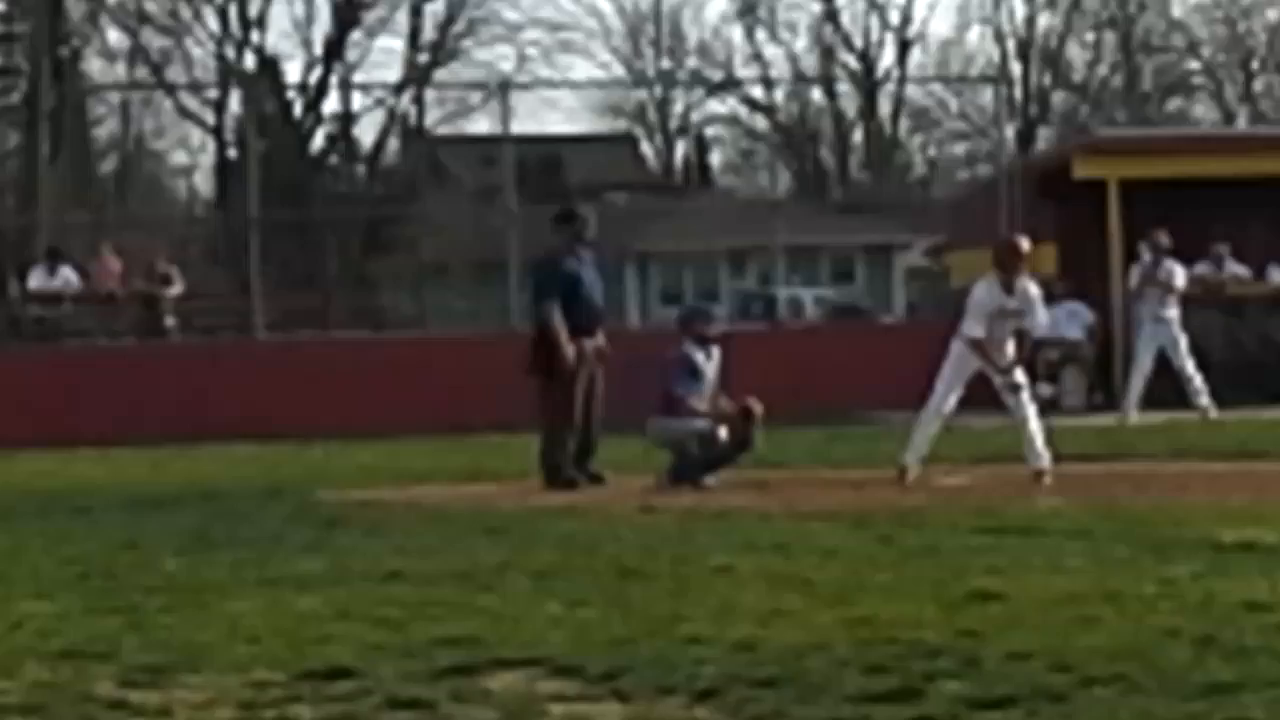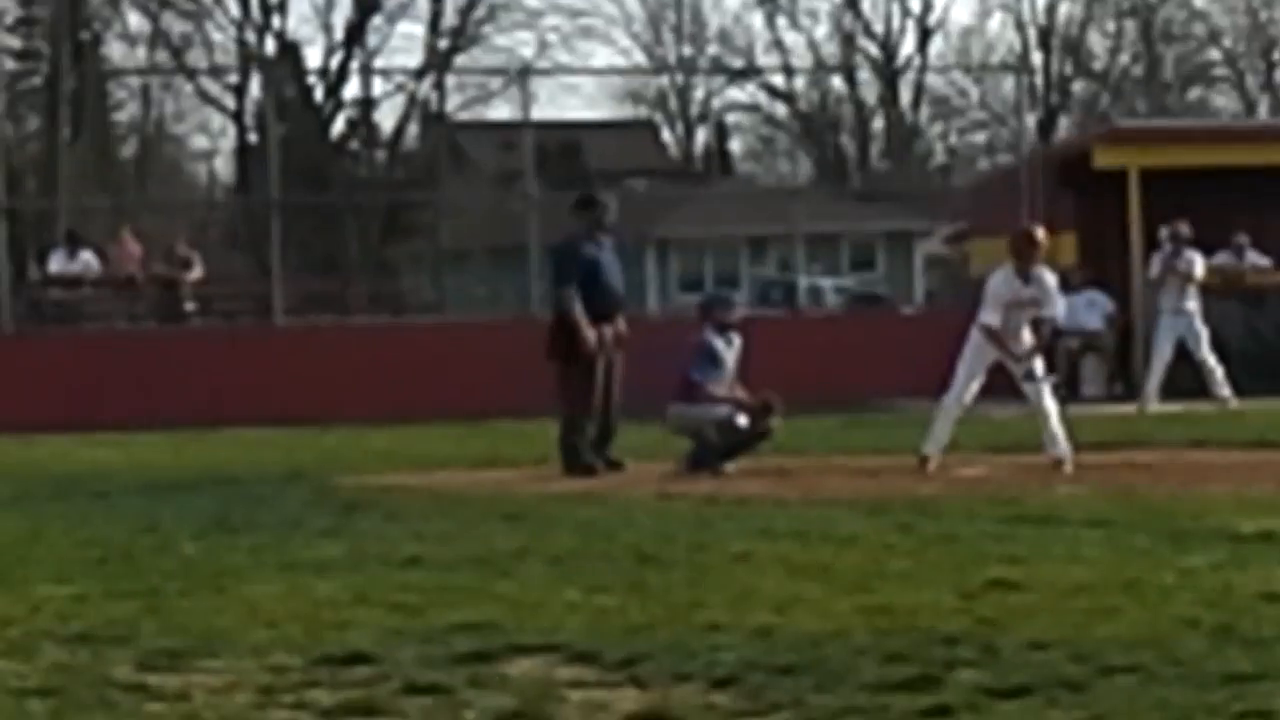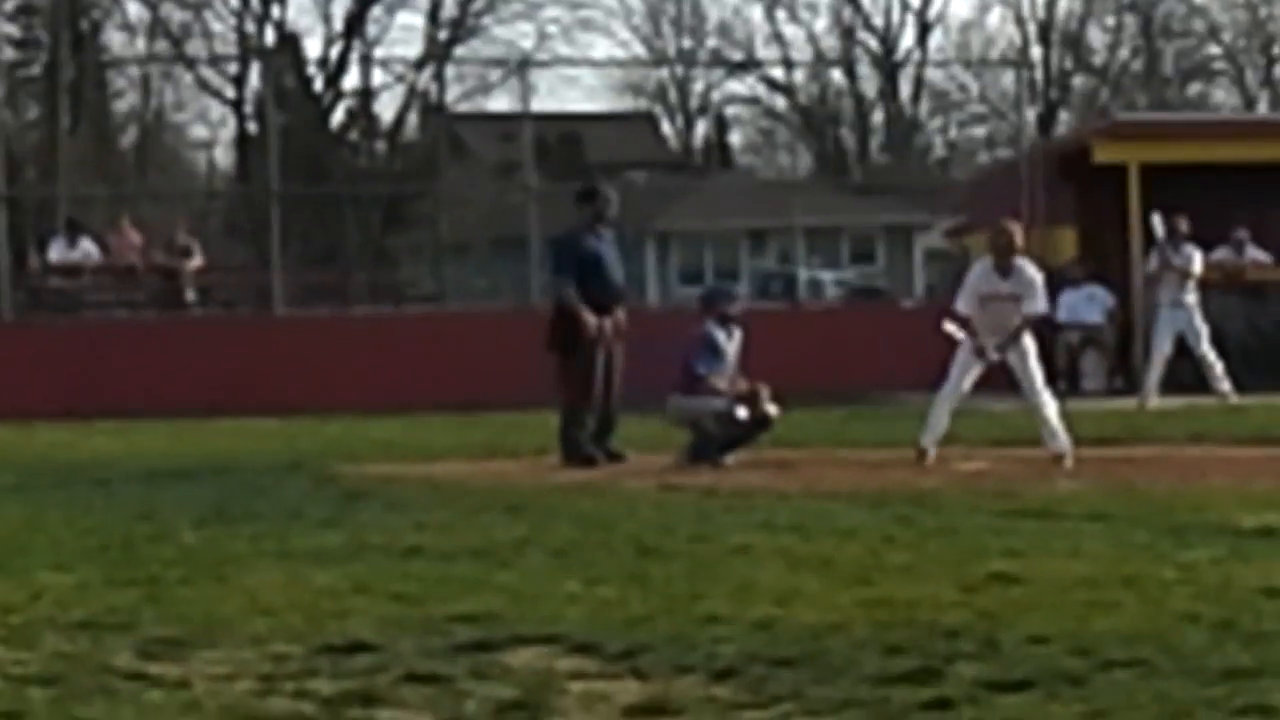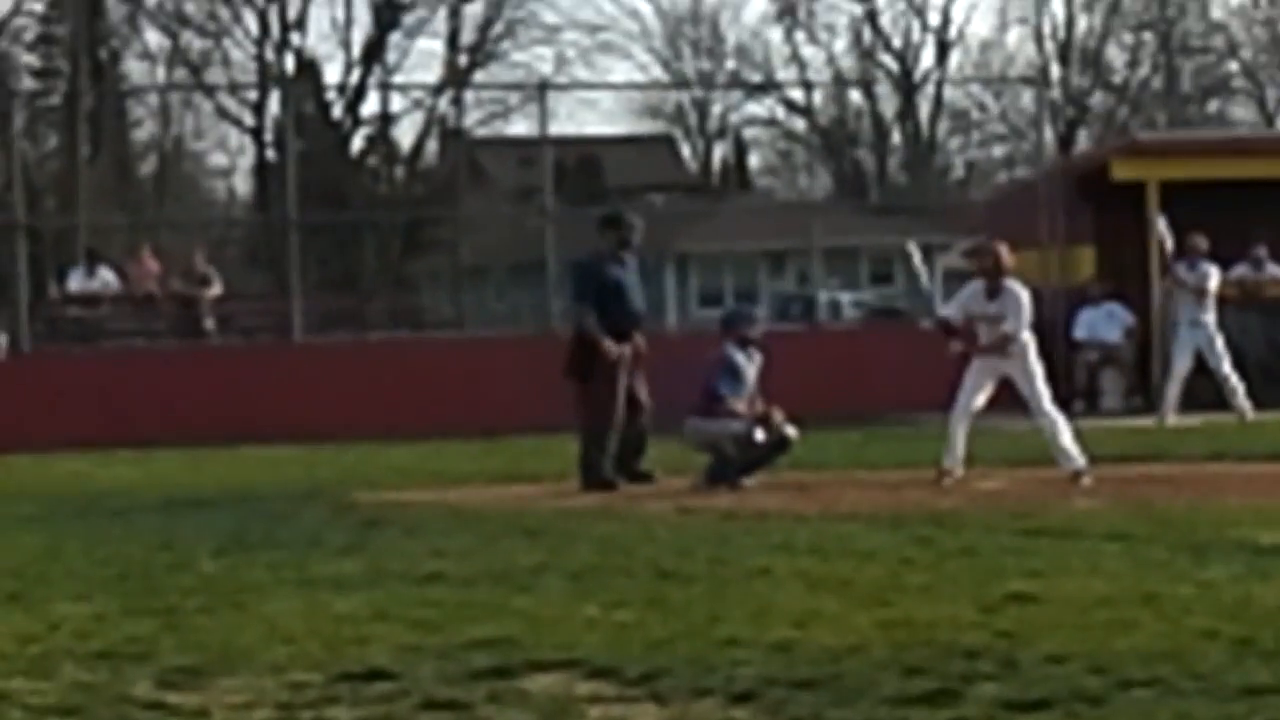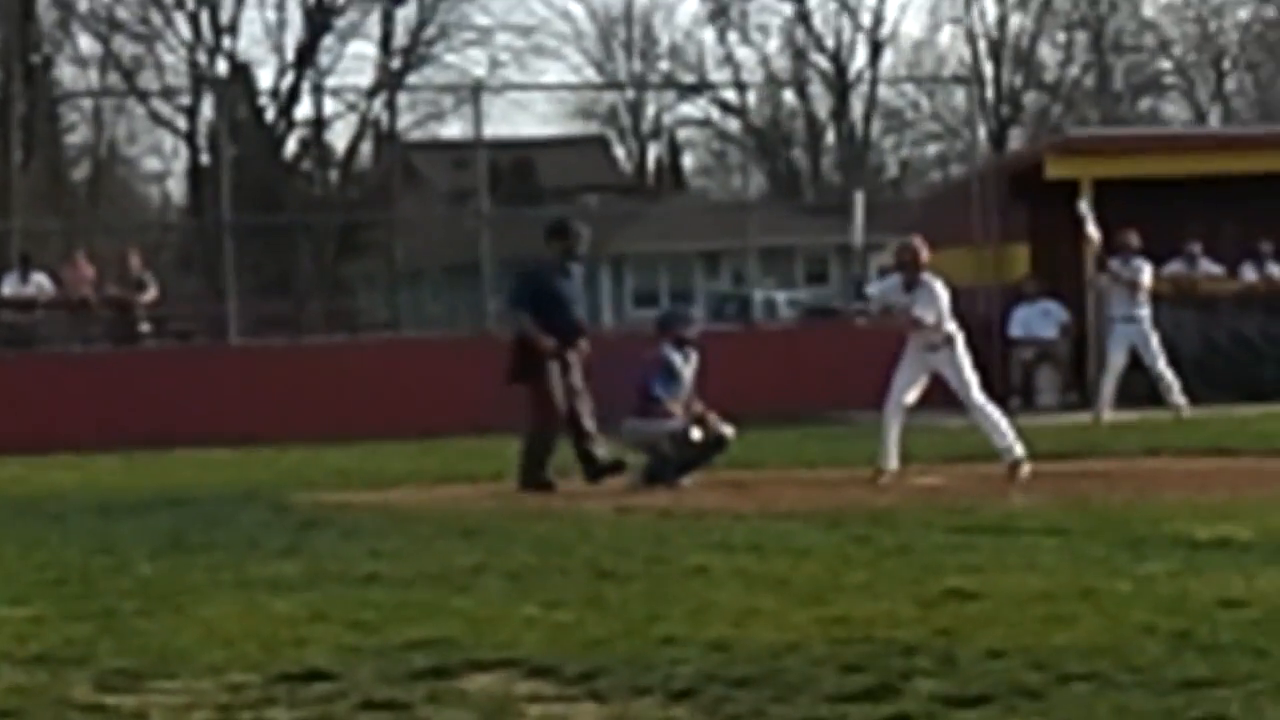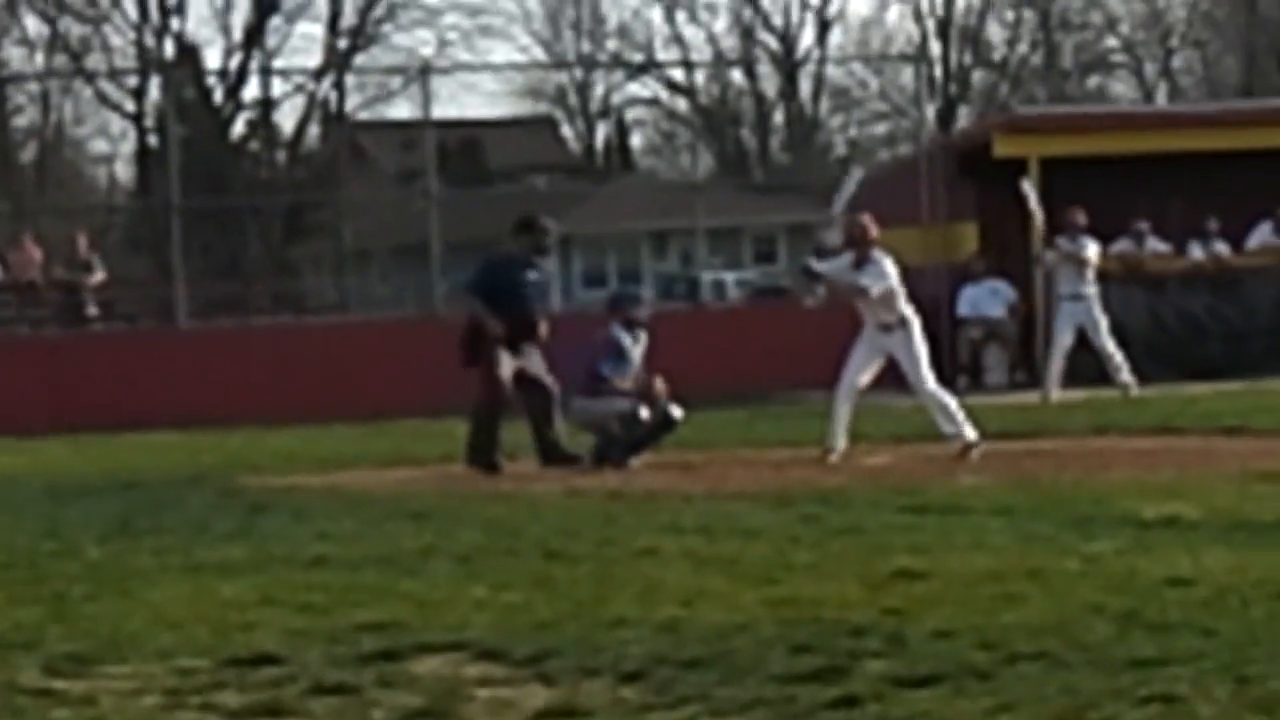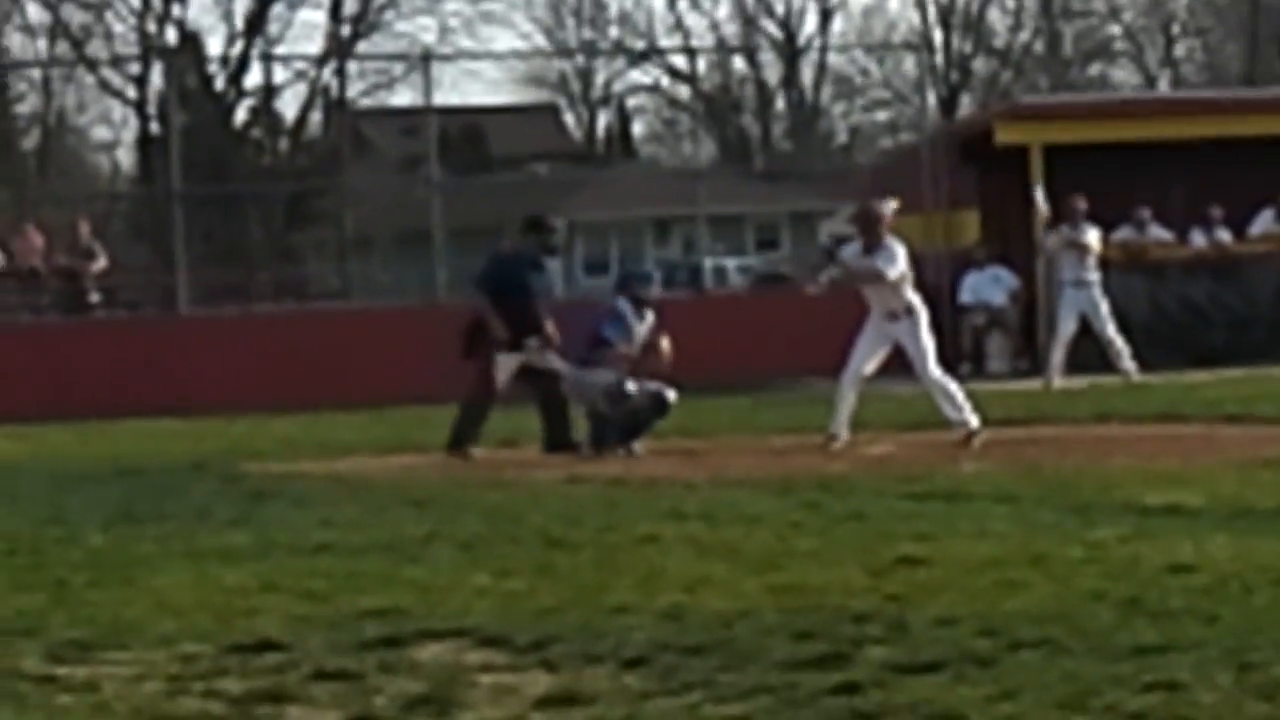
dt=0.2s
person 1, frame 1
left shoulder: (588, 259)
right shoulder: (553, 264)
right elbow: (549, 307)
left wrist: (599, 335)
right wrist: (564, 344)
left hip: (590, 344)
right hip: (566, 345)
left knee: (590, 409)
right knee: (563, 410)
left ankle: (581, 466)
right ankle: (557, 470)
person 1, frame 2
left shoulder: (607, 245)
right shoulder: (571, 249)
right elbow: (567, 292)
left wrist: (619, 320)
right wrist: (583, 328)
left hip: (609, 330)
right hip: (584, 332)
left knee: (609, 396)
right knee: (582, 396)
left ankle: (599, 452)
right ankle: (576, 456)
person 1, frame 3
left shoulder: (608, 237)
right shoulder: (571, 241)
right elbow: (562, 283)
left wrist: (618, 309)
right wrist: (583, 314)
left hip: (609, 322)
right hip: (582, 323)
left knee: (609, 387)
right knee: (582, 387)
left ankle: (600, 443)
right ankle: (576, 448)
person 1, frame 4
left shoulder: (630, 263)
right shoulder: (591, 267)
right elbow: (582, 310)
left wrist: (637, 335)
right wrist: (604, 342)
left hip: (627, 348)
right hip: (599, 350)
left knee: (639, 405)
right knee: (602, 412)
left ankle: (627, 465)
right ankle: (593, 472)
person 1, frame 5
left shoulder: (573, 272)
right shoulder: (535, 275)
right elbow: (518, 312)
left wrist: (580, 337)
right wrist: (540, 338)
left hip: (568, 352)
right hip: (541, 353)
left knee: (580, 408)
right knee: (549, 411)
left ankle: (594, 463)
right ankle: (532, 474)
person 1, frame 6
left shoulder: (537, 269)
right shoulder: (497, 266)
right elbow: (472, 297)
left wrist: (541, 324)
right wrist: (490, 323)
left hip: (525, 343)
right hip: (494, 342)
left knee: (544, 391)
right knee: (496, 389)
left ankle: (552, 451)
right ankle: (481, 455)
person 1, frame 7
left shoulder: (540, 267)
right shoulder: (506, 263)
right elbow: (480, 294)
left wrist: (546, 325)
right wrist: (496, 325)
left hip: (529, 340)
right hip: (499, 340)
left knee: (555, 381)
right knee: (490, 383)
left ankle: (558, 439)
right ankle: (460, 442)
person 2, frame 1
left shoulder: (1030, 291)
right shoulder: (982, 292)
left elbow: (1027, 333)
right elbow: (974, 340)
left wrist: (1013, 368)
right wrist: (998, 371)
left hip: (1002, 349)
right hip: (967, 349)
left knee: (1023, 405)
right knee: (939, 406)
left ankle: (1041, 464)
right ankle: (911, 461)
person 2, frame 2
left shoulder: (1047, 280)
right shoulder: (999, 281)
left elbow: (1046, 324)
right elbow: (987, 328)
left wrist: (1031, 357)
right wrist: (1012, 360)
left hip: (1021, 341)
right hip: (986, 340)
left knee: (1041, 394)
right knee: (958, 396)
left ankle: (1061, 452)
right ankle: (930, 451)
person 2, frame 3
left shoulder: (1029, 275)
right shoulder: (978, 272)
left elbow: (1030, 319)
right elbow: (961, 314)
left wrist: (1002, 348)
right wrist: (977, 345)
left hip: (1015, 335)
right hip: (979, 333)
left knee: (1035, 388)
right knee: (952, 388)
left ankle: (1061, 447)
right ankle: (927, 444)
person 2, frame 4
left shoulder: (1018, 296)
right shoulder: (970, 292)
left elbow: (1009, 341)
right elbow: (946, 320)
left wrist: (971, 350)
right wrist: (958, 337)
left hip: (1019, 354)
right hip: (985, 355)
left knee: (1043, 408)
right knee: (962, 409)
left ankle: (1077, 465)
right ankle: (951, 466)
person 2, frame 5
left shoulder: (934, 290)
right shoulder: (892, 283)
left elbow: (913, 324)
right elbow: (870, 299)
left wrist: (880, 314)
left hip: (947, 348)
right hip: (917, 349)
left knee: (974, 400)
right knee: (894, 404)
left ankle: (1016, 455)
right ankle: (888, 463)
person 2, frame 6
left shoulder: (883, 266)
right shoulder: (845, 262)
left elbow: (854, 293)
left wrist: (821, 278)
left hip: (903, 329)
right hip: (874, 331)
left knee: (924, 385)
right knee: (847, 386)
left ankle: (968, 436)
right ankle: (836, 443)
person 2, frame 7
left shoulder: (895, 251)
right shoulder: (855, 248)
left elbow: (872, 278)
right elbow: (829, 271)
left wrist: (841, 264)
left hip: (909, 318)
right hip: (880, 319)
left knee: (929, 373)
right knee: (852, 373)
left ankle: (970, 424)
right ankle: (838, 430)
person 3, frame 1
left shoulder: (1175, 268)
right shoulder: (1138, 268)
left elbow: (1175, 289)
right elbow: (1135, 296)
left wrist: (1155, 278)
right wrist: (1145, 279)
left hip: (1170, 324)
right hip: (1147, 325)
left knee: (1186, 366)
right knee: (1139, 368)
left ankle: (1205, 405)
right ankle: (1128, 410)
person 3, frame 2
left shoulder: (1195, 258)
right shoulder: (1158, 258)
left elbow: (1194, 279)
right elbow: (1155, 286)
left wrist: (1175, 268)
right wrist: (1165, 270)
left hip: (1190, 314)
right hip: (1166, 315)
left knee: (1205, 356)
right knee: (1159, 358)
left ankle: (1224, 395)
right ankle: (1148, 399)
person 3, frame 3
left shoulder: (1193, 253)
right shoulder: (1158, 253)
left elbow: (1191, 275)
right elbow: (1152, 281)
left wrist: (1170, 263)
right wrist: (1162, 264)
left hip: (1189, 309)
right hip: (1166, 310)
left knee: (1205, 352)
right knee: (1158, 353)
left ankle: (1225, 390)
right ankle: (1147, 394)
person 3, frame 4
left shoulder: (1211, 270)
right shoulder: (1177, 269)
left elbow: (1205, 292)
right elbow: (1170, 296)
left wrist: (1181, 283)
right wrist: (1172, 282)
left hip: (1207, 327)
right hip: (1184, 327)
left knee: (1224, 369)
right knee: (1177, 371)
left ankle: (1244, 408)
right ankle: (1167, 412)
person 3, frame 5
left shoulder: (1144, 266)
right shoulder: (1111, 265)
left elbow: (1138, 286)
right elbow: (1102, 288)
left wrist: (1113, 274)
left hip: (1141, 323)
right hip: (1118, 324)
left knee: (1158, 364)
right knee: (1112, 367)
left ankle: (1179, 403)
right ankle: (1102, 408)
person 3, frame 6
left shoulder: (1090, 244)
right shoulder: (1057, 244)
left elbow: (1085, 261)
right elbow: (1048, 265)
left wrist: (1061, 250)
left hip: (1088, 301)
right hip: (1065, 303)
left knee: (1105, 343)
right knee: (1058, 346)
left ankle: (1126, 381)
right ankle: (1050, 388)
person 3, frame 7
left shoulder: (1092, 231)
right shoulder: (1060, 232)
left elbow: (1087, 247)
right elbow: (1049, 252)
left wrist: (1064, 235)
left hip: (1090, 288)
right hip: (1068, 290)
left knee: (1108, 330)
right knee: (1062, 334)
left ankle: (1129, 369)
right ankle: (1052, 375)
person 4, frame 1
left shoulder: (713, 353)
right shoulder: (685, 359)
left elbow: (715, 397)
right elbow: (683, 406)
left wrist: (738, 409)
right wrist: (721, 416)
left hip: (695, 423)
right hip: (666, 425)
left knee: (746, 433)
right knee: (716, 433)
left ankle: (694, 472)
right ankle: (677, 474)
person 4, frame 2
left shoulder: (734, 341)
right shoulder: (706, 347)
left elbow: (732, 385)
right elbow: (702, 392)
left wrist: (755, 402)
right wrist: (739, 401)
left hip: (715, 409)
right hip: (686, 412)
left knee: (766, 422)
right knee: (737, 421)
left ankle: (713, 458)
right ankle: (696, 460)
person 4, frame 3
left shoulder: (734, 333)
right shoulder: (706, 339)
left elbow: (733, 377)
right elbow: (703, 385)
left wrist: (752, 390)
right wrist: (740, 394)
left hip: (715, 401)
right hip: (685, 404)
left knee: (767, 413)
right knee: (735, 414)
left ankle: (714, 451)
right ankle: (696, 452)
person 4, frame 4
left shoulder: (753, 357)
right shoulder: (726, 361)
left elbow: (752, 399)
right elbow: (723, 407)
left wrist: (769, 412)
right wrist: (758, 417)
left hip: (732, 424)
right hip: (704, 427)
left knee: (786, 435)
right knee: (754, 436)
left ankle: (732, 472)
right ankle: (715, 474)
person 4, frame 5
left shoulder: (690, 357)
right shoulder: (662, 362)
left elbow: (690, 399)
right elbow: (658, 408)
left wrist: (704, 414)
right wrist: (693, 419)
left hip: (670, 425)
right hip: (640, 427)
left knee: (723, 433)
right knee: (689, 435)
left ankle: (670, 472)
right ankle: (652, 474)
person 4, frame 6
left shoulder: (640, 339)
right shoulder: (610, 342)
left elbow: (640, 379)
right elbow: (605, 388)
left wrist: (652, 386)
right wrist: (639, 392)
left hip: (618, 404)
right hip: (589, 407)
left knee: (672, 414)
right knee: (639, 414)
left ankle: (619, 454)
right ankle: (602, 454)
person 4, frame 7
left shoulder: (648, 319)
right shoulder: (615, 316)
left elbow: (662, 364)
right elbow: (606, 357)
left wrist: (662, 348)
left hip: (619, 380)
right hip: (587, 378)
left knee: (665, 397)
right knee: (626, 388)
left ankle: (616, 439)
right ankle: (598, 441)
